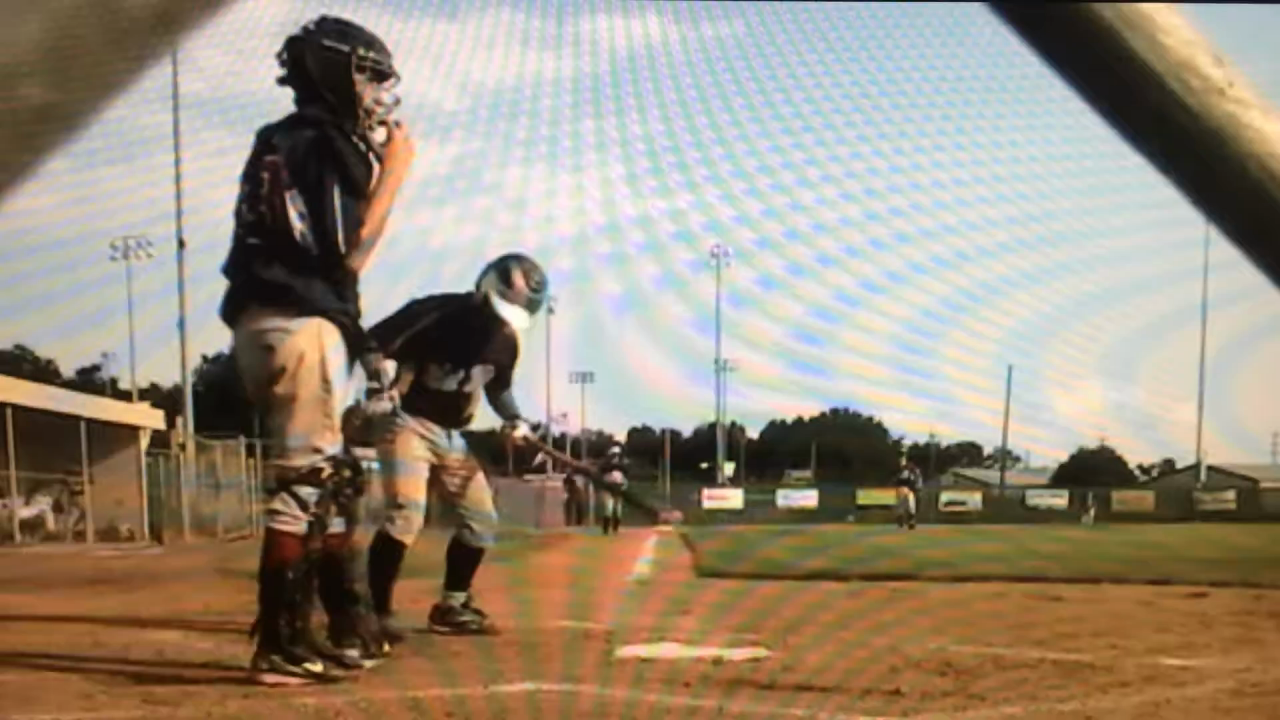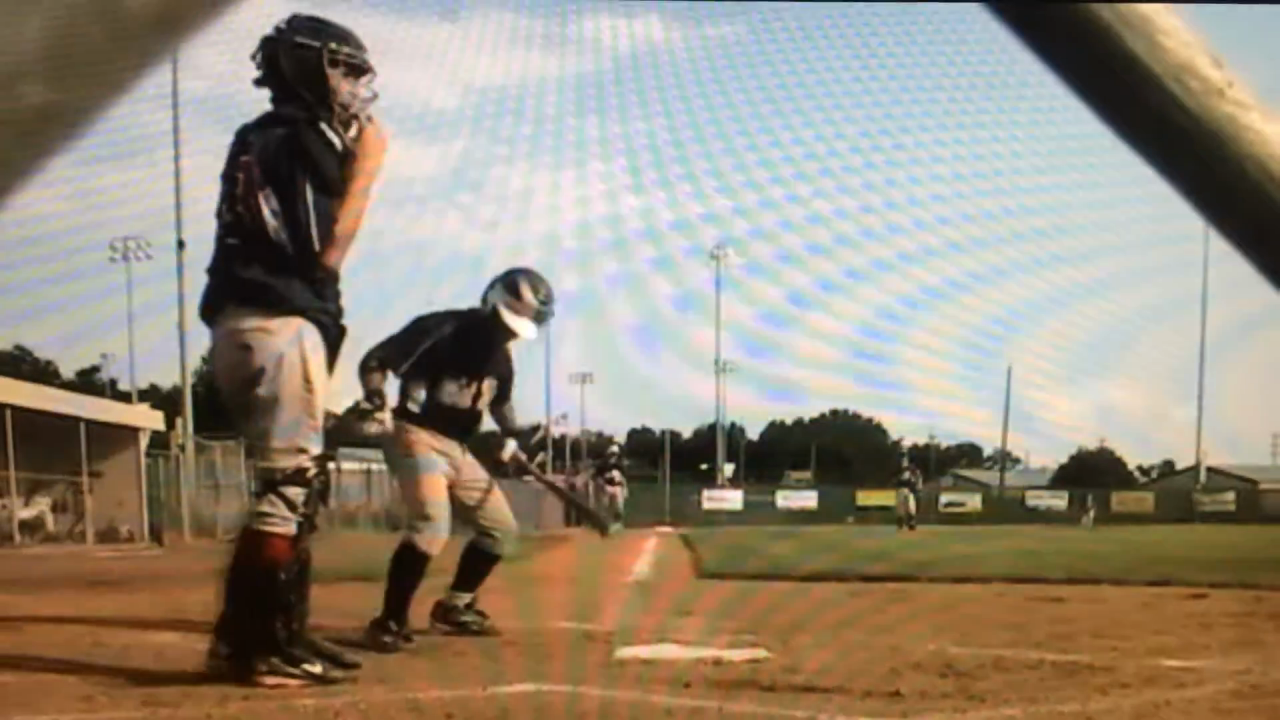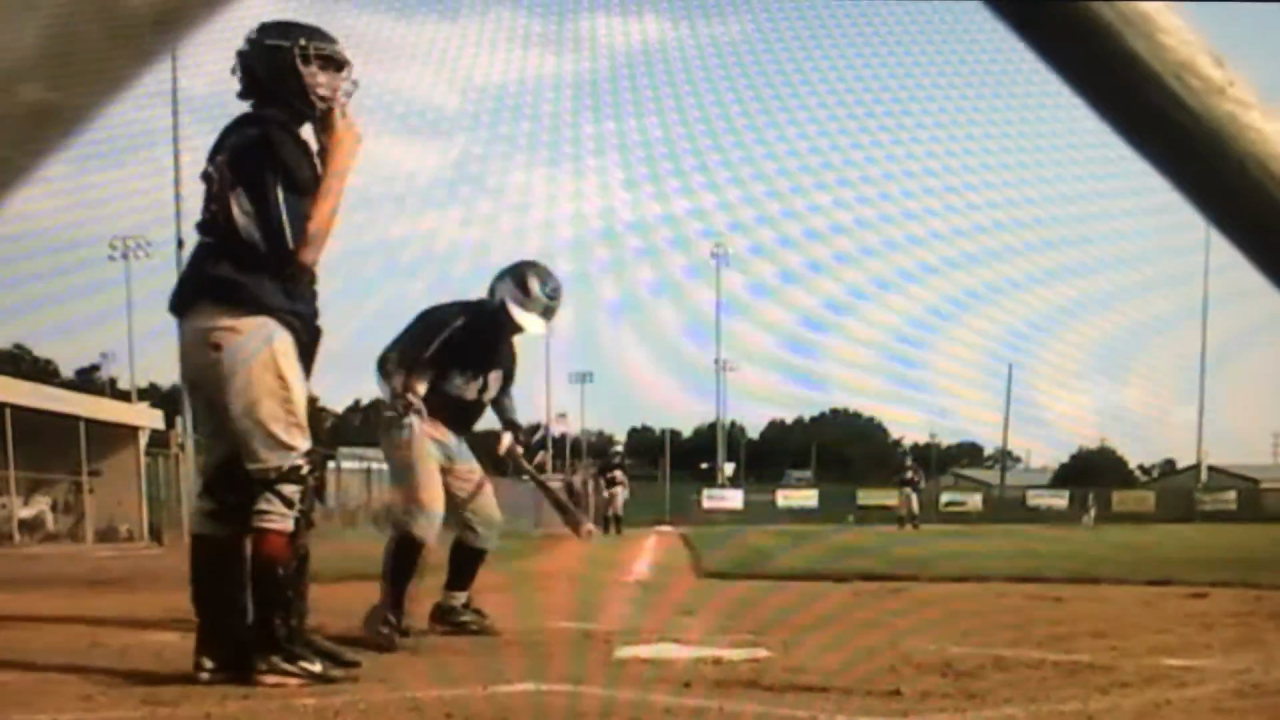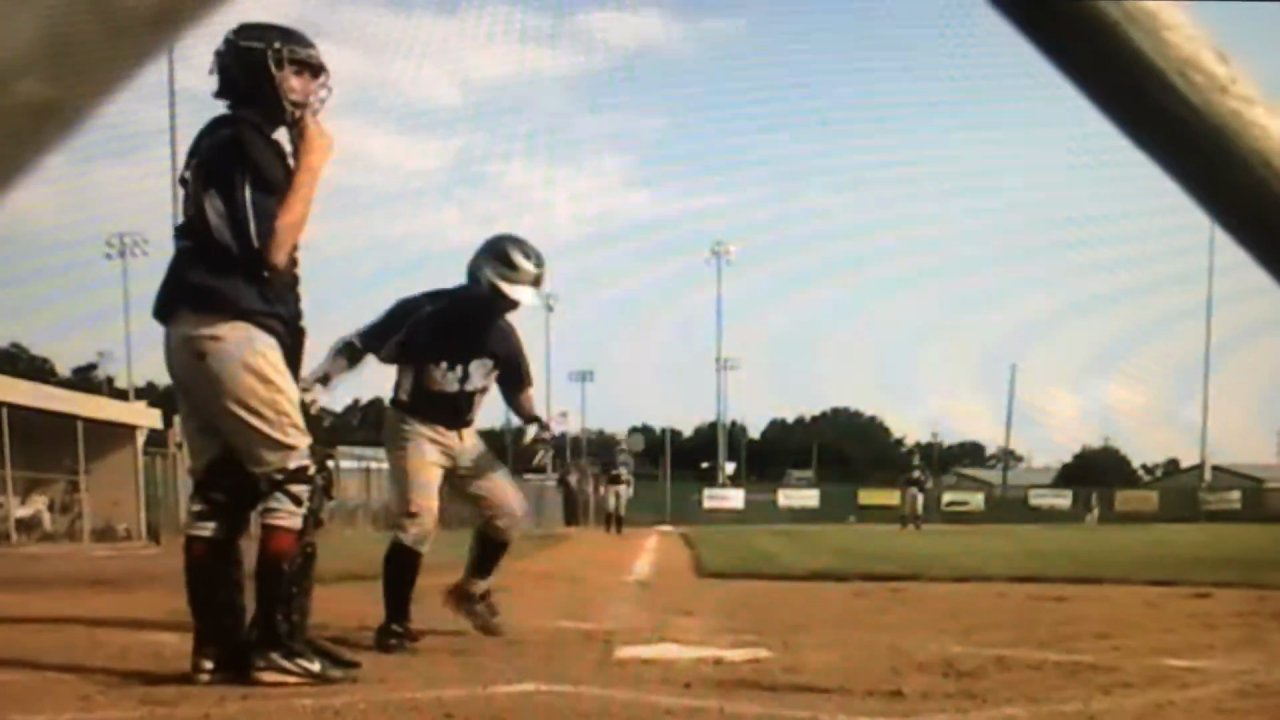
dt=0.3s
person 1, frame 1
left shoulder: (273, 143)
right shoulder: (329, 146)
right elbow: (349, 253)
right wrist: (392, 173)
left hip: (257, 324)
right hip: (302, 325)
left knee: (329, 478)
right knee: (307, 479)
left ankle: (346, 628)
right ankle: (282, 646)
person 1, frame 2
left shoulder: (252, 141)
right shoulder: (302, 142)
right elbow: (325, 251)
left wrist: (345, 164)
right wrist: (365, 168)
left hip: (235, 325)
right hip: (281, 326)
left knee: (282, 482)
right knee: (291, 482)
left ankle: (240, 636)
right ankle: (277, 646)
person 1, frame 3
left shoulder: (242, 141)
right shoulder: (274, 140)
right elbow: (302, 249)
left wrist: (324, 164)
right wrist: (338, 163)
left hip: (209, 325)
right hip: (250, 325)
left knee: (225, 487)
right knee: (286, 480)
left ankle: (222, 643)
right ankle: (278, 647)
person 1, frame 4
left shoulder: (221, 142)
right shoulder: (244, 142)
right elbow: (273, 251)
left wrist: (299, 165)
right wrist: (310, 165)
left hip: (196, 330)
right hip: (233, 329)
left knee: (219, 489)
right knee: (292, 479)
left ankle: (218, 644)
right ankle: (279, 644)
person 2, frame 1
left shoulder: (506, 340)
right shoulder: (432, 313)
right elbow: (373, 341)
left wrist: (514, 418)
left hip: (451, 435)
right hip: (406, 423)
left knee: (481, 519)
right knee: (406, 513)
left ankle: (452, 606)
right ankle: (379, 613)
person 2, frame 2
left shoulder: (501, 357)
right shoulder: (439, 329)
left elbow: (499, 400)
right elbow: (373, 361)
left wrist: (511, 434)
right wrist: (377, 402)
left hip: (457, 448)
right hip: (417, 438)
left knee: (500, 527)
right knee: (432, 525)
left ankle: (455, 607)
right ankle: (391, 622)
person 2, frame 3
left shoulder: (505, 347)
right shoulder: (447, 321)
right elbow: (392, 360)
left wrist: (510, 427)
right wrist: (401, 399)
left hip: (454, 438)
right hip: (415, 426)
left knee: (486, 520)
right knee: (424, 514)
left ankle: (452, 607)
right ankle: (389, 613)
person 2, frame 4
left shoulder: (503, 335)
right shoulder: (422, 312)
left elbow: (517, 387)
right elbow: (357, 345)
left wrist: (534, 422)
right wrist: (322, 377)
left hip: (463, 435)
right hip: (415, 429)
left knee: (509, 509)
right knee: (417, 520)
left ankle: (472, 589)
right ankle: (395, 623)
